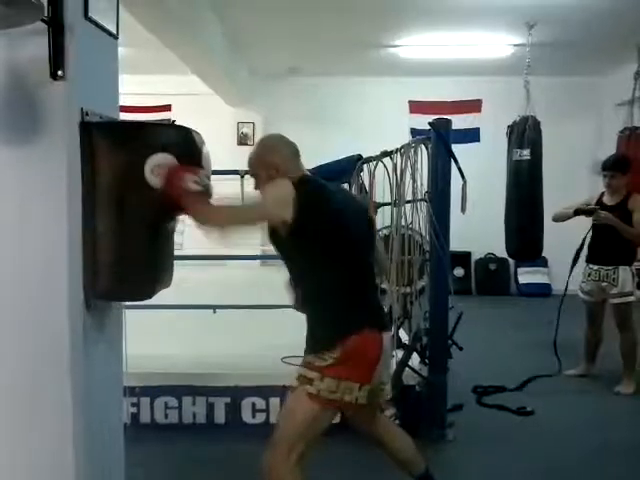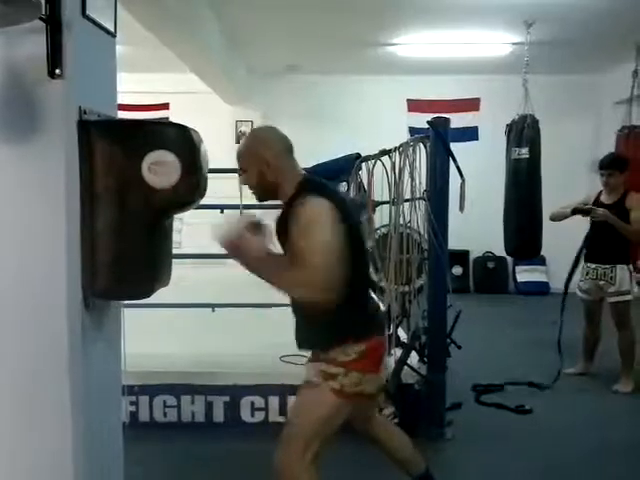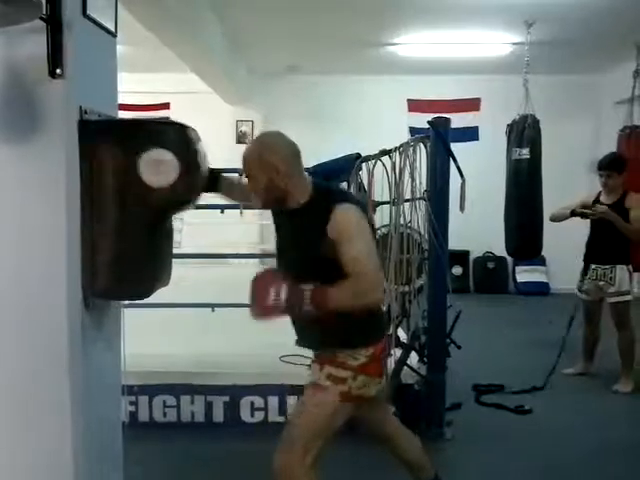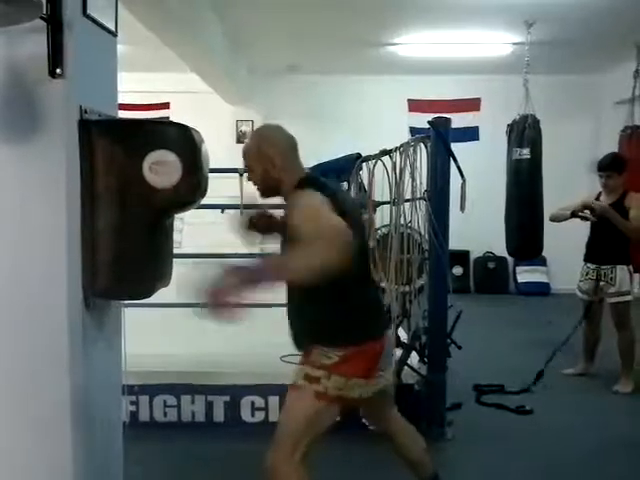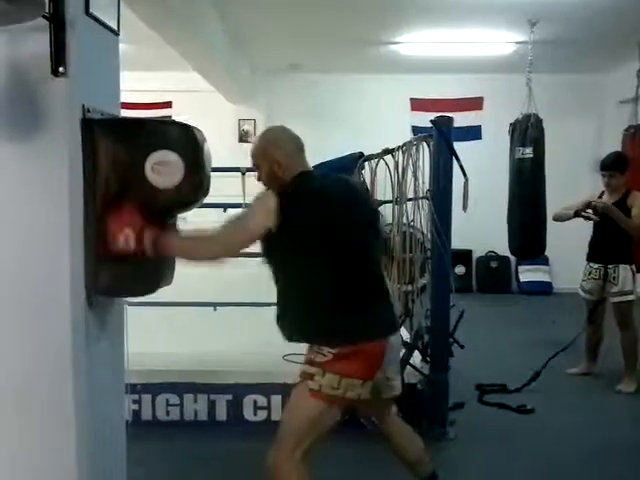
dt=0.1s
person 1, frame 1
left shoulder: (289, 195)
right shoulder: (347, 201)
left elbow: (218, 217)
left wrist: (182, 191)
left hip: (337, 350)
right hip: (372, 336)
right knee: (372, 422)
person 1, frame 2
left shoulder: (313, 207)
right shoulder: (302, 201)
left elbow: (316, 287)
left wrist: (253, 255)
left hip: (350, 345)
right hip: (358, 338)
right knee: (368, 421)
person 1, frame 3
left shoulder: (341, 212)
right shoulder: (289, 205)
left elbow: (371, 291)
right elbow: (252, 196)
left wrist: (301, 297)
right wrist: (211, 179)
left hip: (353, 351)
right hip: (366, 339)
right knee: (382, 422)
person 1, frame 4
left shoulder: (305, 200)
right shoulder: (316, 195)
left elbow: (330, 249)
left wrist: (245, 275)
right wrist: (278, 225)
left hip: (341, 351)
right hip: (368, 337)
right knee: (387, 419)
person 1, frame 5
left shoulder: (280, 200)
right shoulder: (353, 190)
left elbow: (217, 246)
left wrist: (148, 237)
left hip: (346, 349)
right hip: (384, 336)
right knee: (385, 419)
person 2, frame 1
right shoulder: (595, 200)
right elbow: (556, 216)
left wrist: (613, 221)
right wrist: (577, 211)
left hip: (619, 269)
right hip: (593, 268)
right knee: (593, 321)
right ankle: (588, 365)
person 2, frame 2
right shoulder: (592, 198)
right elbow: (554, 216)
left wrist: (610, 218)
right wrist: (574, 210)
left hip: (617, 268)
right hip: (591, 266)
right knee: (591, 319)
right ankle: (586, 363)
person 2, frame 3
right shoulder: (592, 199)
right elbow: (554, 216)
left wrist: (610, 216)
right wrist: (574, 212)
left hip: (617, 268)
right hip: (591, 266)
right knee: (590, 319)
right ankle: (586, 363)
person 2, frame 4
right shoulder: (592, 199)
right elbow: (554, 216)
left wrist: (609, 212)
right wrist: (574, 213)
left hip: (617, 268)
right hip: (591, 266)
right knee: (590, 319)
right ankle: (586, 363)
person 2, frame 5
right shoulder: (595, 197)
right elbow: (557, 216)
left wrist: (611, 210)
right wrist: (577, 213)
left hip: (620, 268)
right hip: (593, 266)
right knee: (593, 318)
right ankle: (589, 363)
